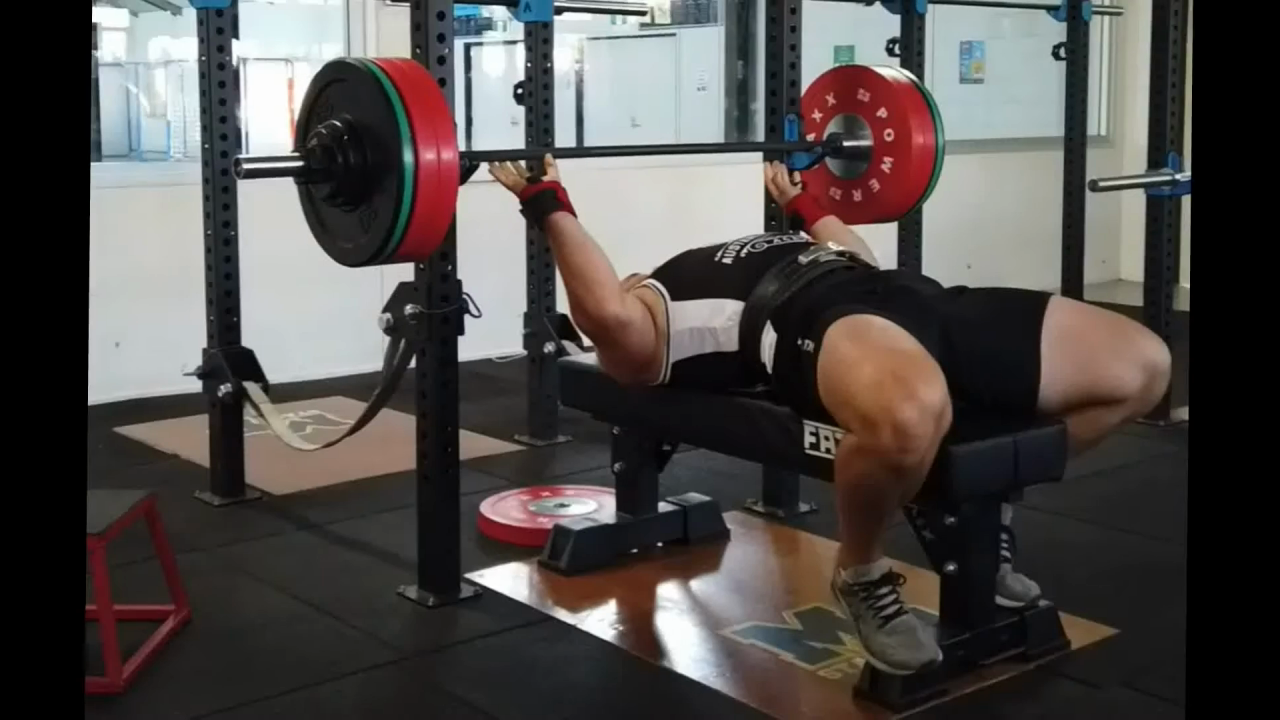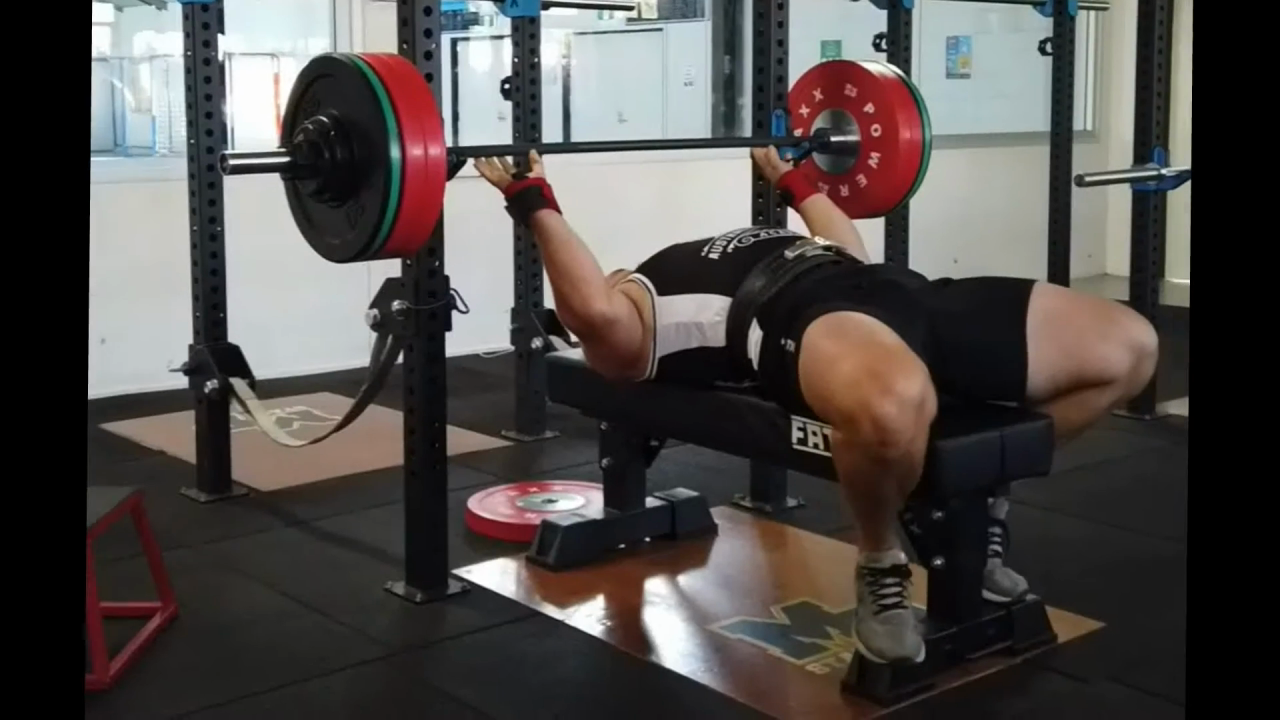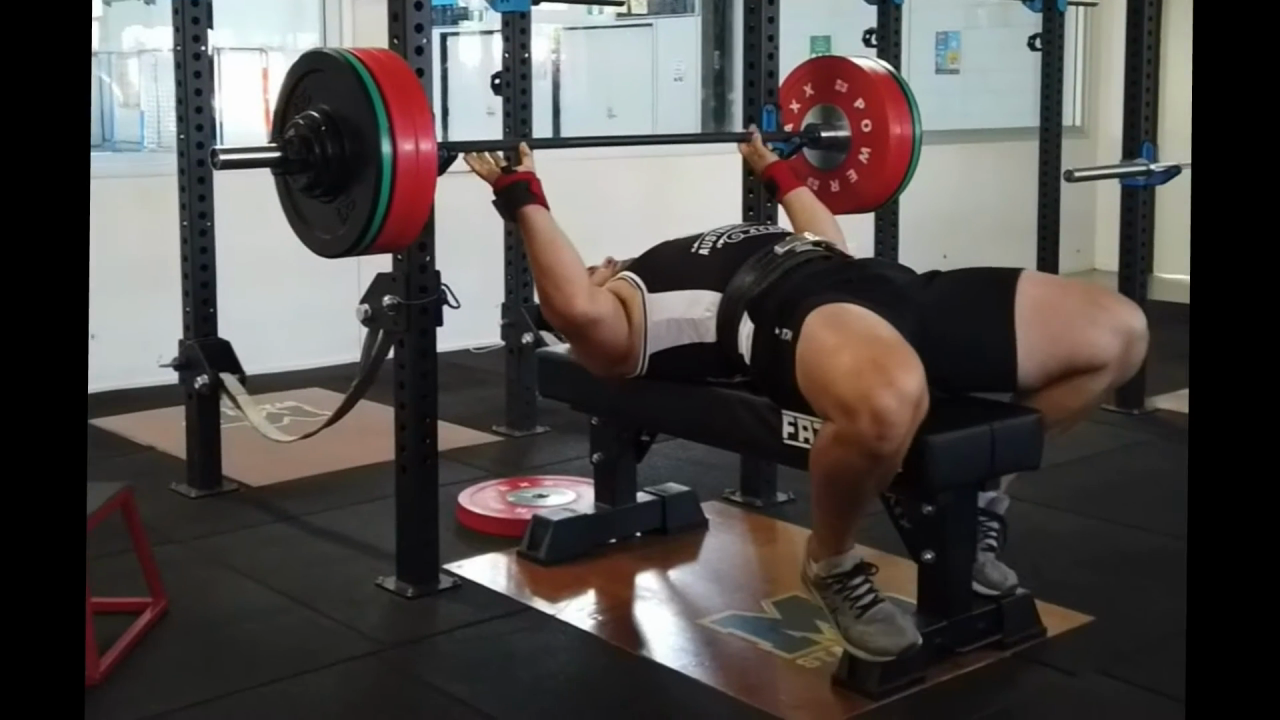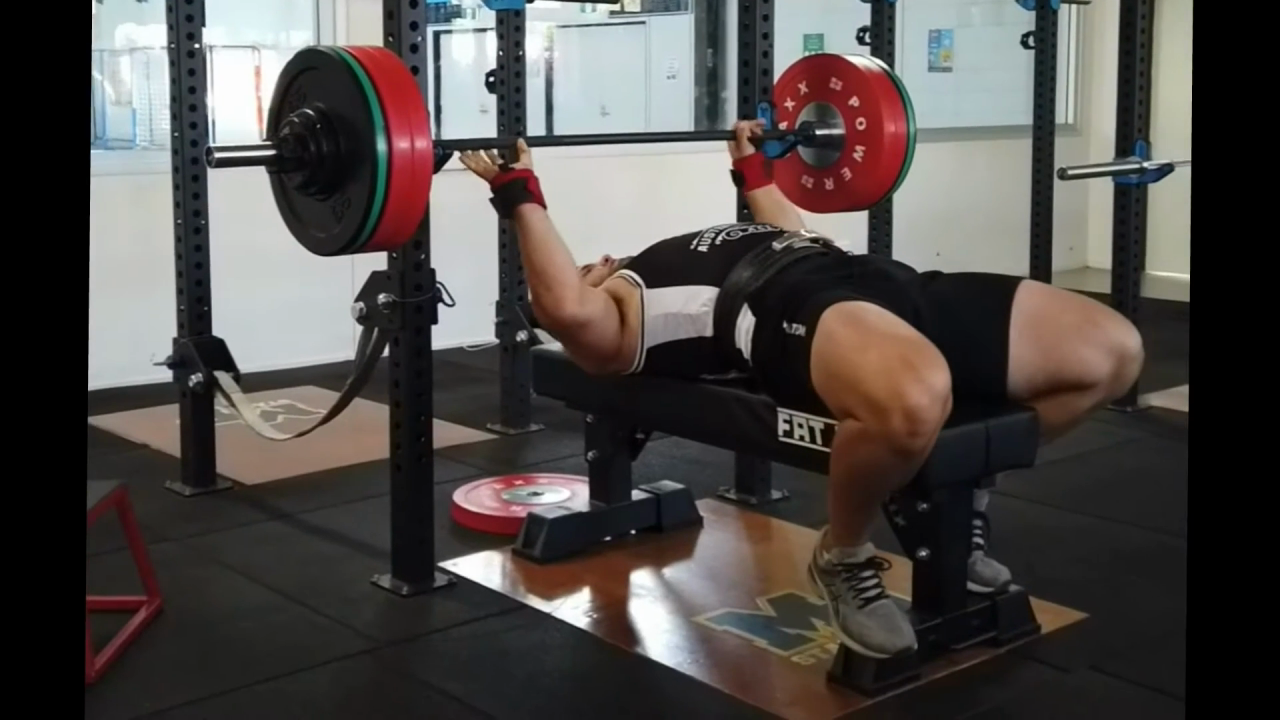
dt=0.3s
person 1, frame 1
left shoulder: (721, 279)
right shoulder: (637, 339)
left elbow: (857, 265)
right elbow: (605, 309)
left wrist: (797, 200)
right wrist: (546, 204)
left knee: (1141, 365)
right knee: (910, 414)
right ankle: (861, 574)
person 1, frame 2
left shoulder: (711, 278)
right shoulder: (625, 335)
left elbow: (850, 253)
right elbow: (592, 308)
left wrist: (790, 178)
right wrist: (532, 201)
left knee: (1128, 346)
right knee: (894, 407)
left ankle: (980, 497)
right ankle: (881, 562)
person 1, frame 3
left shoulder: (700, 271)
right shoulder: (614, 331)
left elbow: (830, 246)
right elbow: (575, 308)
left wrist: (774, 168)
right wrist: (520, 196)
left knee: (1117, 331)
right knee: (887, 402)
left ankle: (977, 487)
right ankle: (832, 564)
person 1, frame 4
left shoulder: (667, 275)
right shoulder: (610, 327)
left elbow: (784, 237)
right elbow: (565, 309)
left wrist: (748, 166)
right wrist: (518, 193)
left knee: (1112, 351)
right knee: (913, 401)
right ankle: (842, 558)
